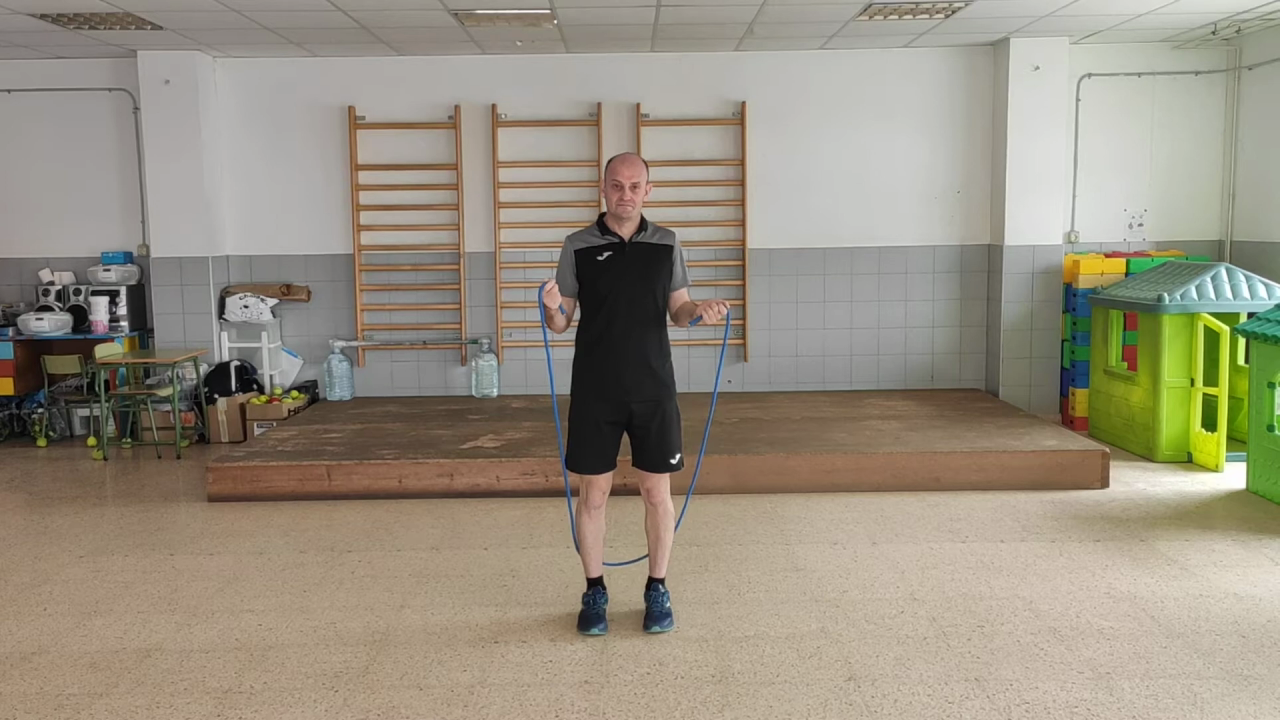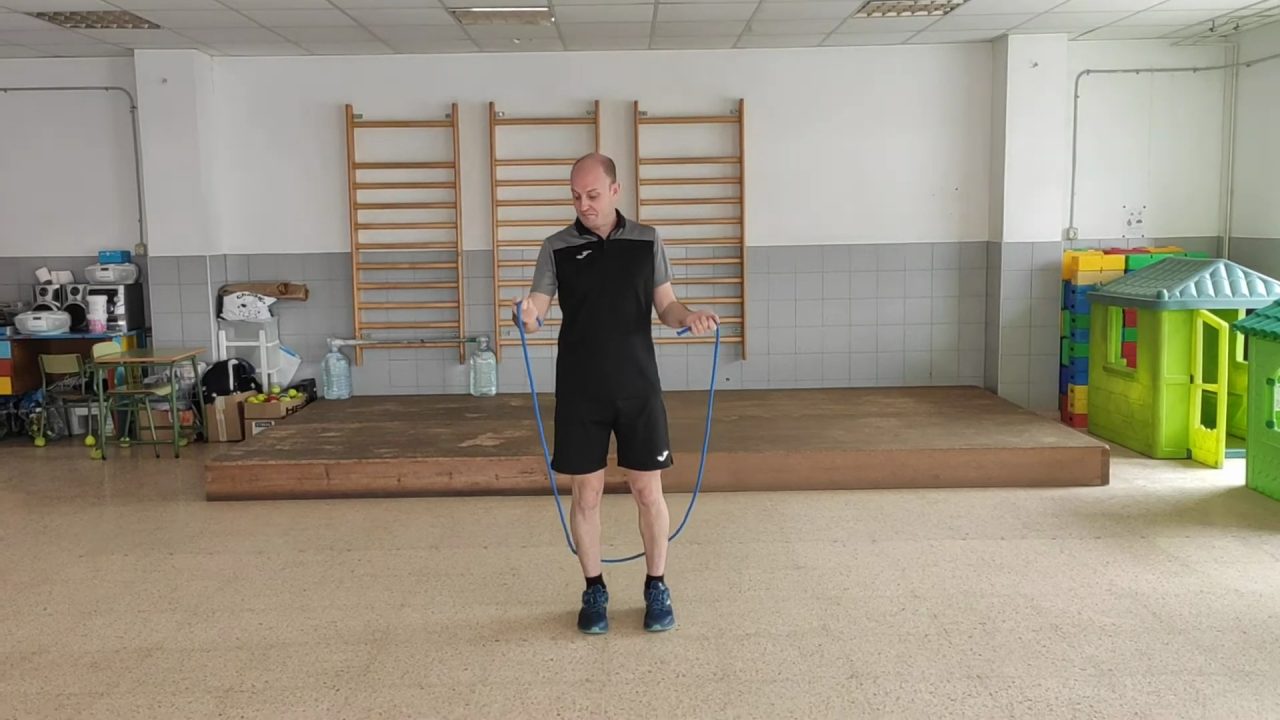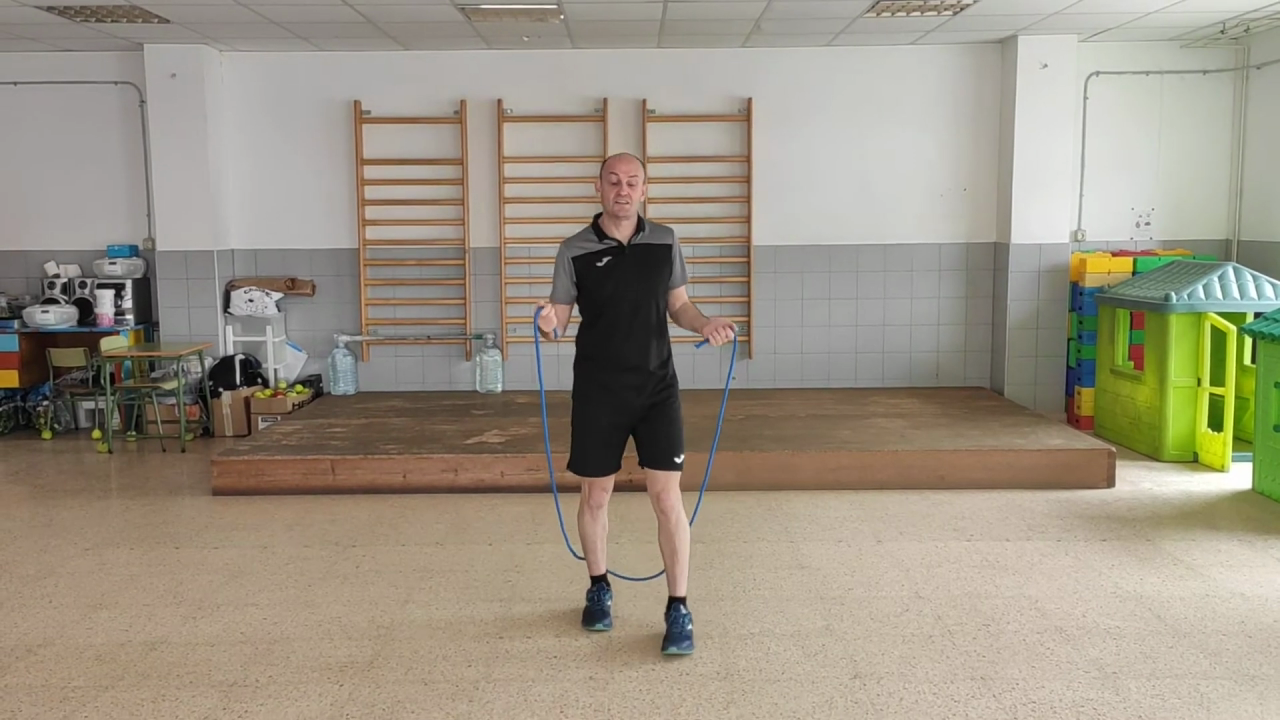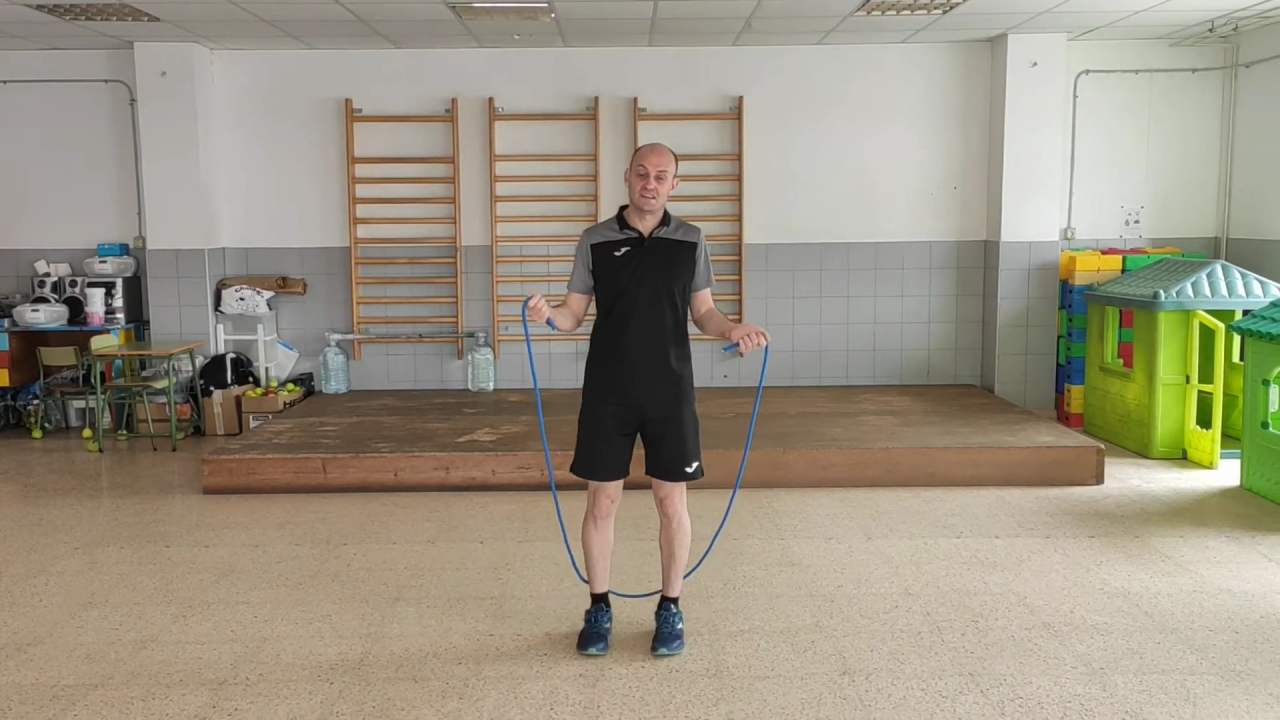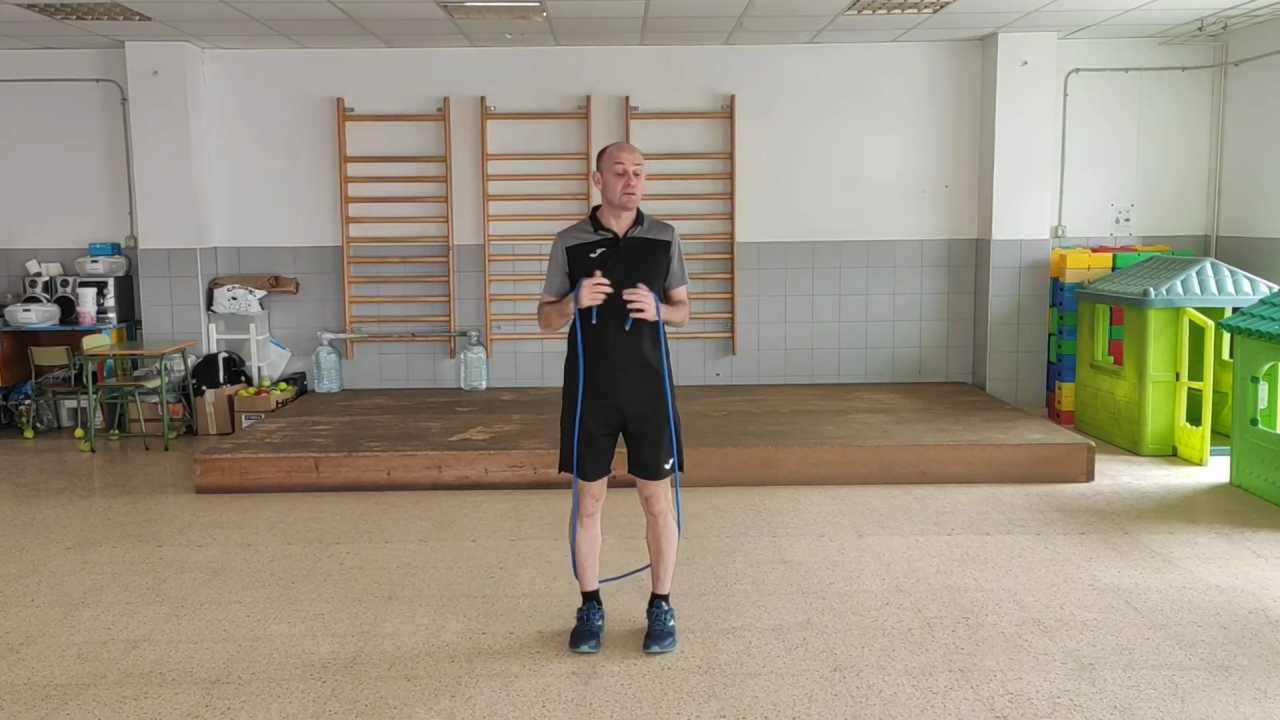
dt=1s
person 1, frame 1
left shoulder: (667, 243)
right shoulder: (578, 246)
left elbow: (678, 310)
right elbow: (561, 323)
left wrist: (700, 309)
right wrist: (552, 307)
left hip: (653, 390)
right hip: (594, 392)
left knee: (657, 492)
right knee: (592, 494)
left ankle: (657, 589)
right ankle: (594, 591)
person 1, frame 2
left shoulder: (647, 240)
right shoulder: (557, 247)
left elbow: (666, 306)
right elbow: (534, 317)
left wrist: (690, 316)
right wrist: (525, 315)
left hip: (638, 387)
right hip: (580, 392)
left knee: (648, 490)
right knee: (585, 493)
left ankle: (656, 587)
right ankle: (594, 590)
person 1, frame 3
left shoulder: (665, 241)
right shoulder: (574, 251)
left elbow: (677, 305)
right elbow: (560, 324)
left wrist: (704, 324)
right wrist: (546, 324)
left hip: (657, 389)
right hip: (598, 393)
left knee: (667, 497)
right knee: (595, 495)
left ankle: (678, 610)
right ankle: (599, 588)
person 1, frame 4
left shoulder: (690, 240)
right shoulder: (594, 241)
left elbow: (702, 311)
right elbow: (574, 315)
left wrist: (733, 329)
right wrist: (547, 313)
left hip: (670, 393)
right hip: (607, 394)
left knee: (672, 503)
right knee: (602, 502)
left ankle: (670, 608)
right ankle: (599, 608)
person 1, frame 5
left shoulder: (665, 237)
right shoulder: (570, 242)
left elbow: (683, 308)
right elbow: (546, 317)
left wrist: (658, 310)
right wrist: (575, 303)
left hip: (649, 388)
right hip: (588, 391)
left knee: (658, 500)
right knee: (588, 500)
left ankle: (661, 607)
right ankle: (590, 607)
